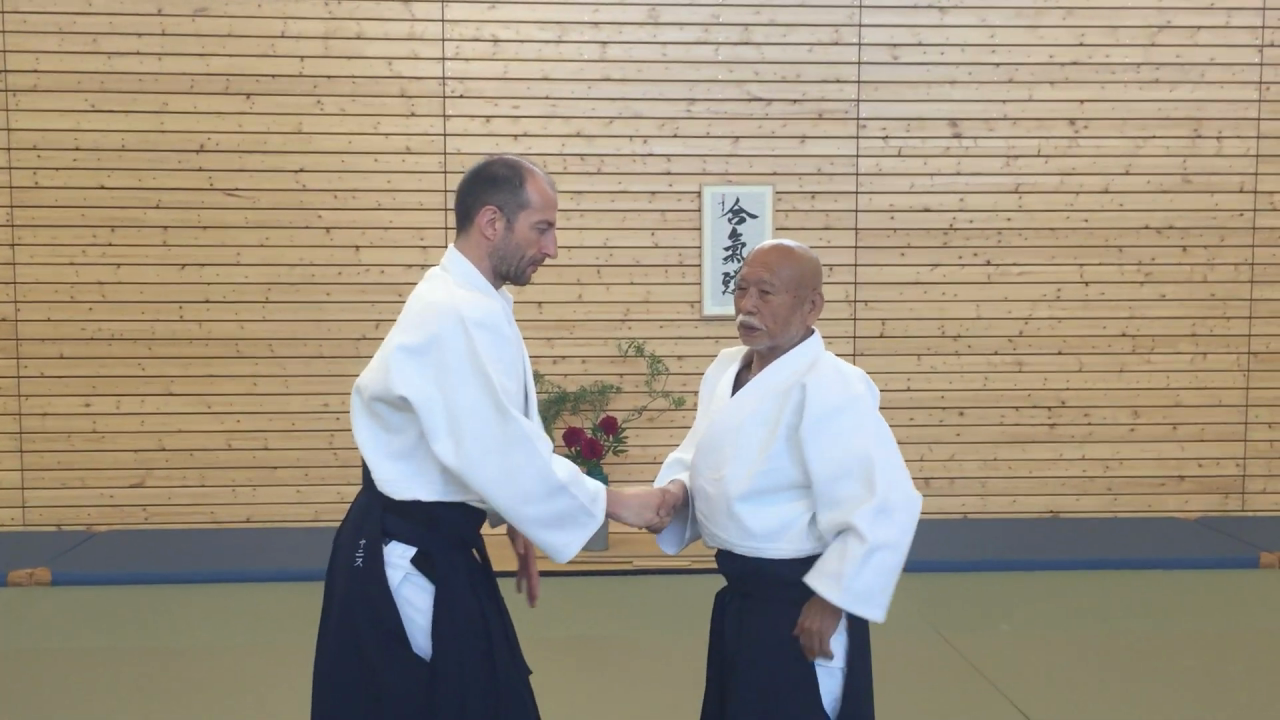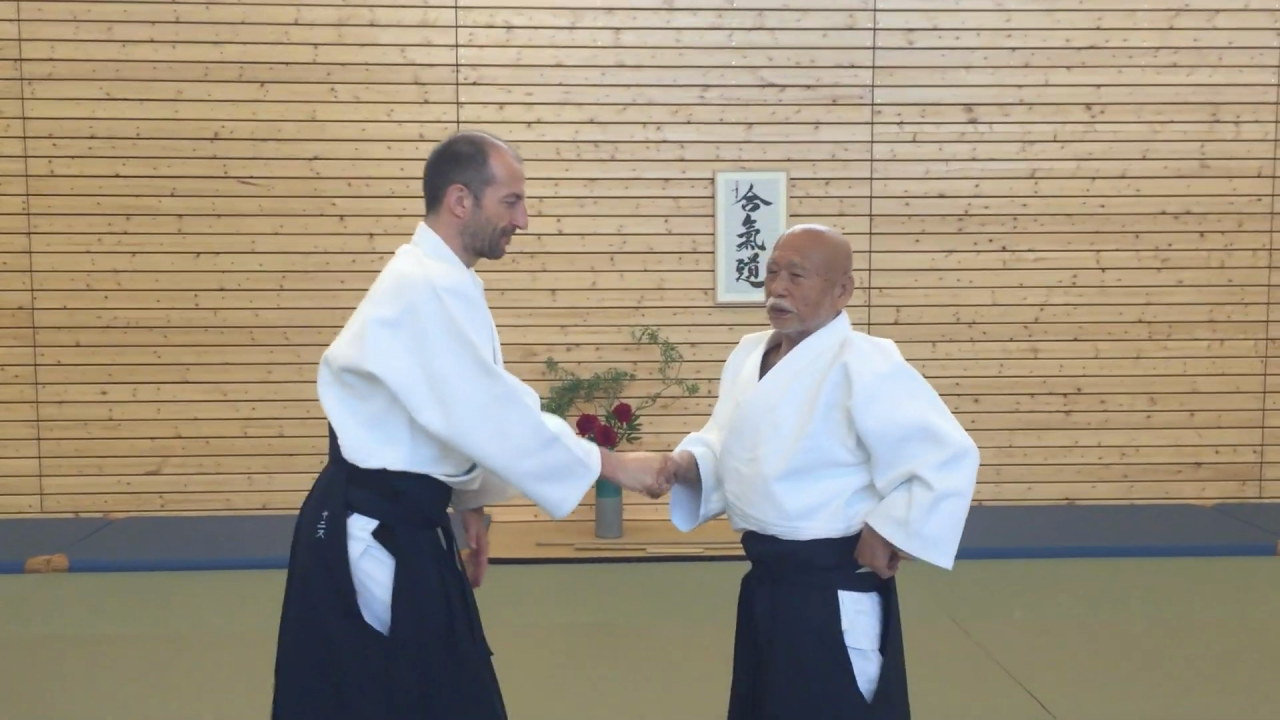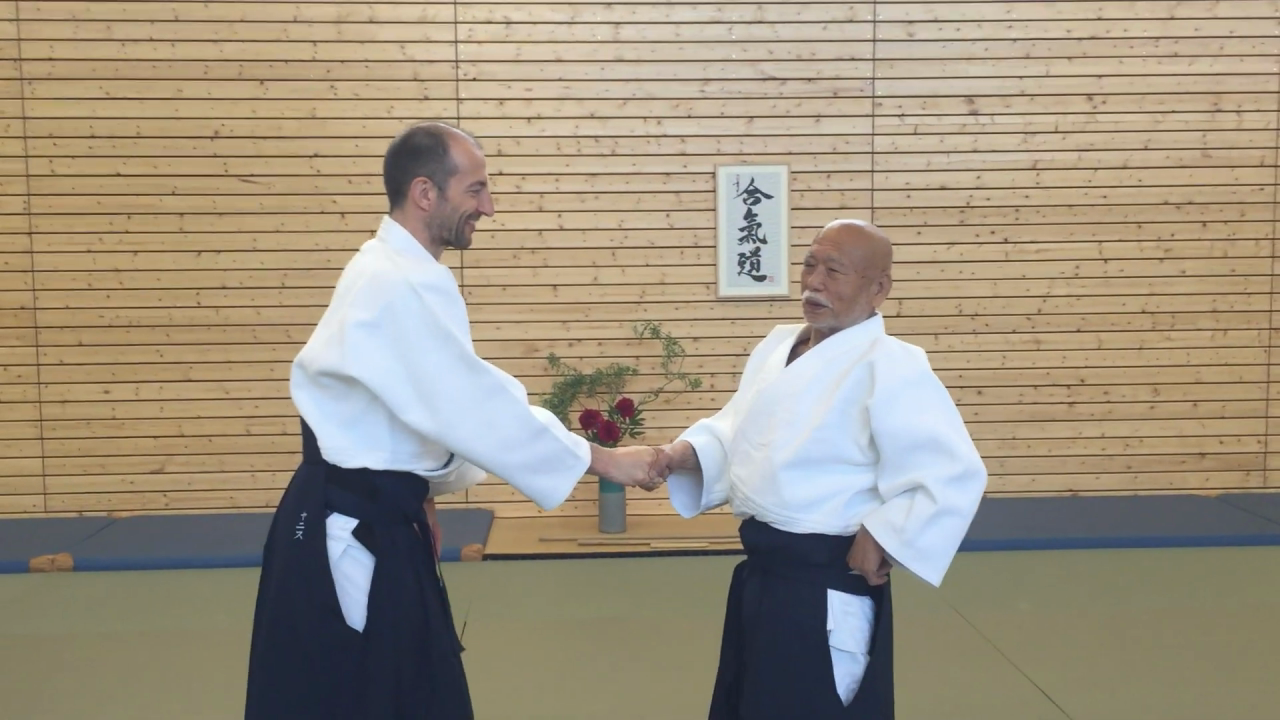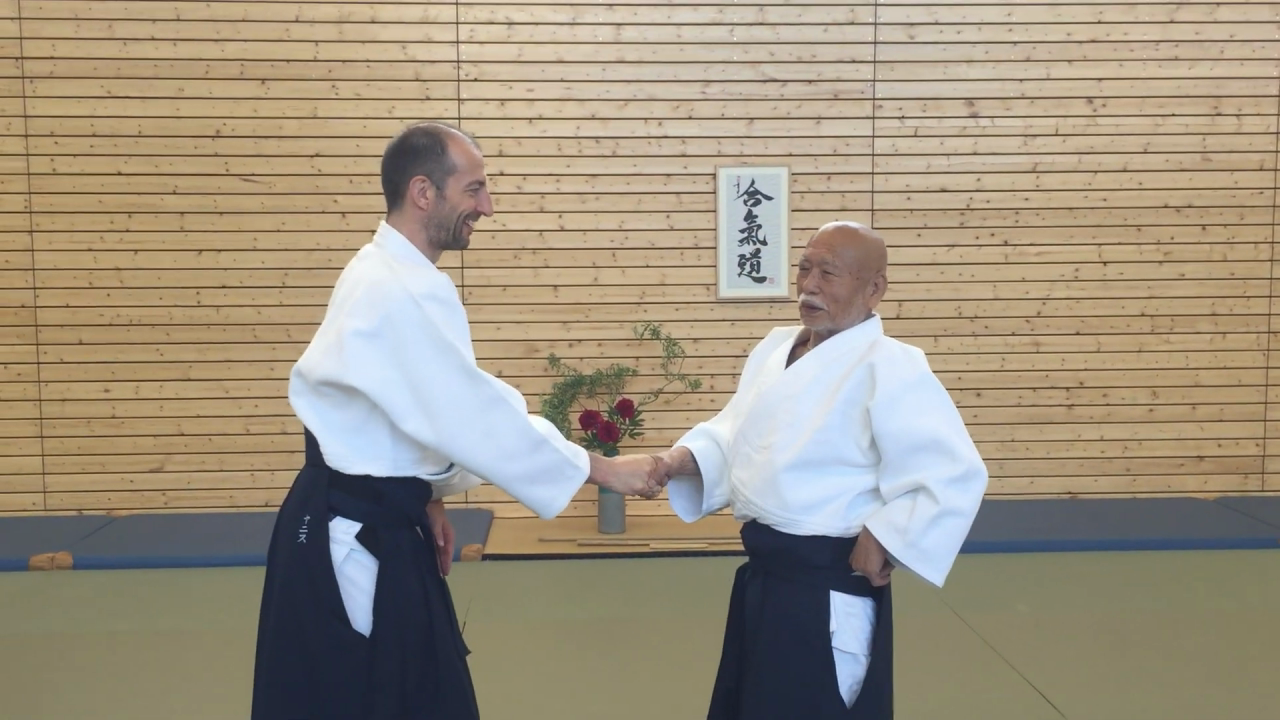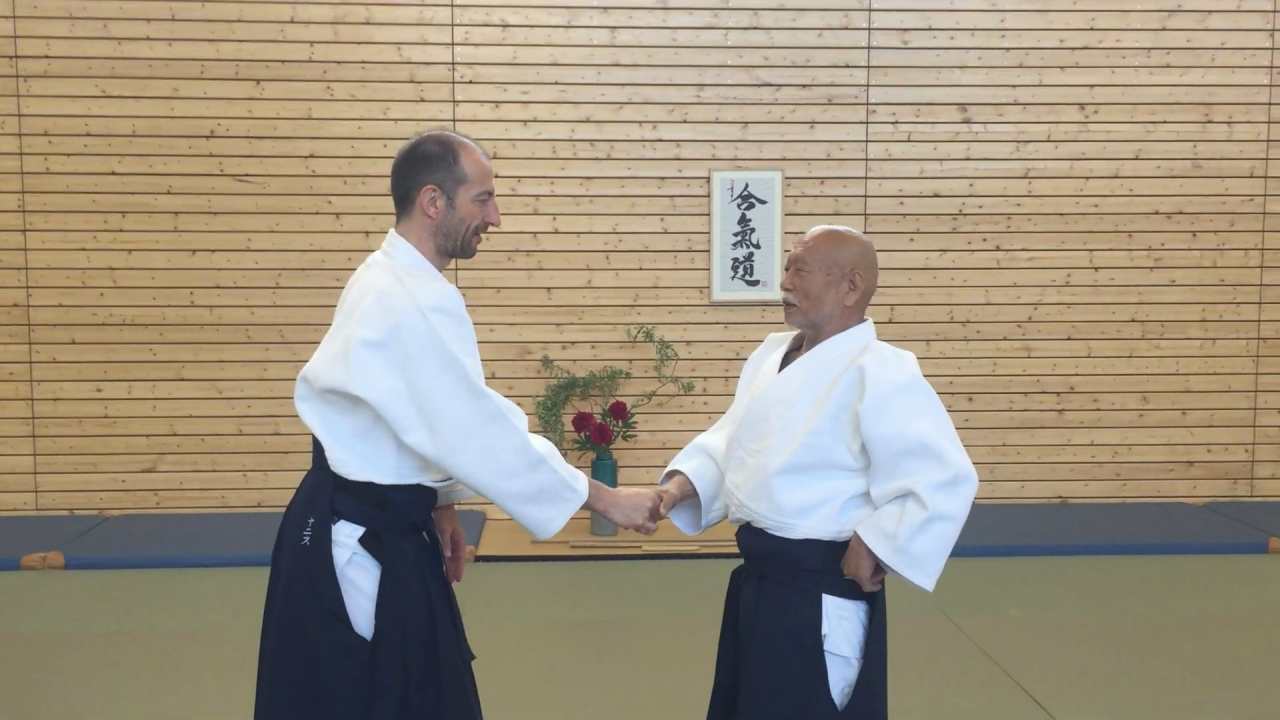
dt=0.5s
person 1, frame 1
left shoulder: (473, 302)
right shoulder: (455, 316)
left elbow: (497, 439)
right elbow: (498, 451)
left wrist: (519, 527)
right wrist: (610, 504)
left hip: (434, 549)
right hip: (401, 563)
person 1, frame 2
left shoulder: (435, 278)
right shoulder: (427, 287)
right elbow: (489, 413)
left wrist: (471, 508)
right wrist: (613, 466)
left hip: (402, 527)
right hip: (369, 537)
person 1, frame 3
left shoulder: (391, 270)
right shoulder: (401, 286)
right elbow: (475, 405)
left wrist: (418, 496)
right wrist: (603, 460)
left hip: (370, 520)
right hip: (349, 535)
person 1, frame 4
left shoulder: (386, 273)
right shoulder: (403, 292)
right elbow: (475, 415)
left wrist: (424, 499)
right wrist: (602, 469)
left hip: (370, 525)
right hip: (353, 540)
person 1, frame 5
left shoulder: (390, 278)
right shoulder: (413, 302)
right elbow: (479, 434)
left wrist: (434, 507)
right wrist: (604, 499)
left hip: (370, 530)
right hip: (358, 546)
person 2, frame 1
left shoulder: (830, 389)
right shoulder: (726, 371)
left elbow: (884, 508)
right elbow: (700, 455)
left wrist: (829, 602)
right wrist: (677, 490)
left hip: (799, 607)
right hip: (742, 595)
person 2, frame 2
left shoulder: (865, 364)
right shoulder: (748, 355)
left elbow: (947, 457)
right elbow: (727, 441)
left wrist: (888, 532)
right wrist: (687, 465)
left hip: (834, 592)
right hip: (769, 581)
person 2, frame 3
left shoulder: (892, 368)
right shoulder: (777, 346)
left elbow: (954, 475)
right elbow: (737, 430)
left wrist: (882, 540)
right wrist: (688, 452)
left hip: (826, 592)
right hip: (762, 575)
person 2, frame 4
left shoulder: (891, 369)
right shoulder: (774, 348)
left elbow: (954, 475)
right elbow: (735, 432)
left wrist: (884, 541)
right wrist: (686, 457)
left hip: (828, 593)
right hip: (764, 577)
person 2, frame 5
left shoulder: (881, 375)
right shoulder: (771, 355)
left elbow: (945, 479)
right elbow: (732, 439)
left wrist: (874, 547)
right wrist: (685, 482)
left hip: (824, 598)
right hip: (759, 581)
